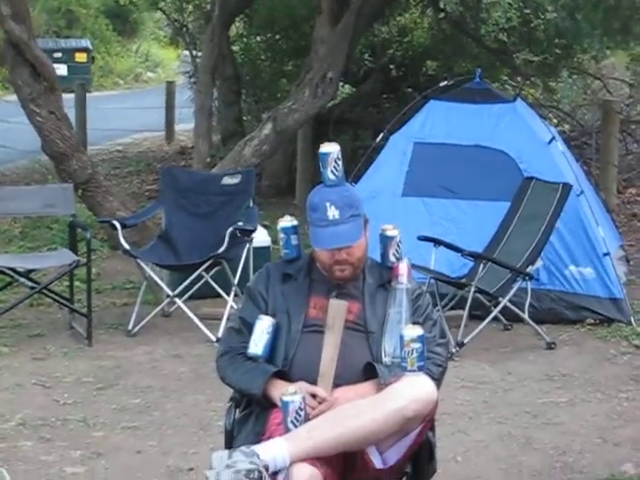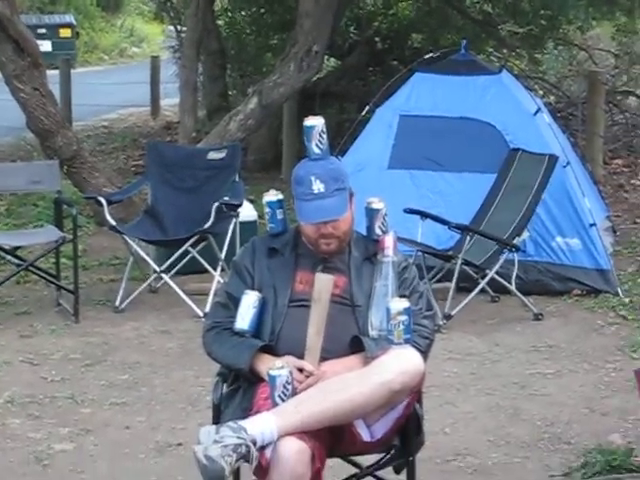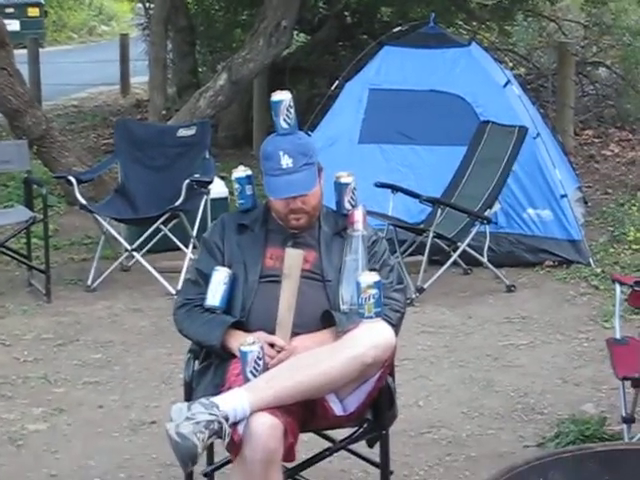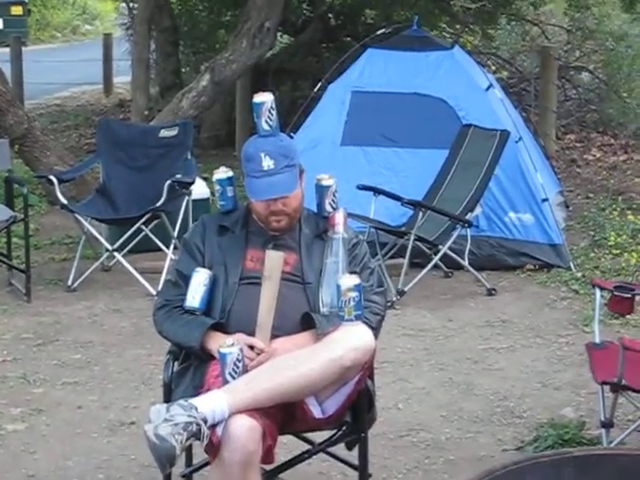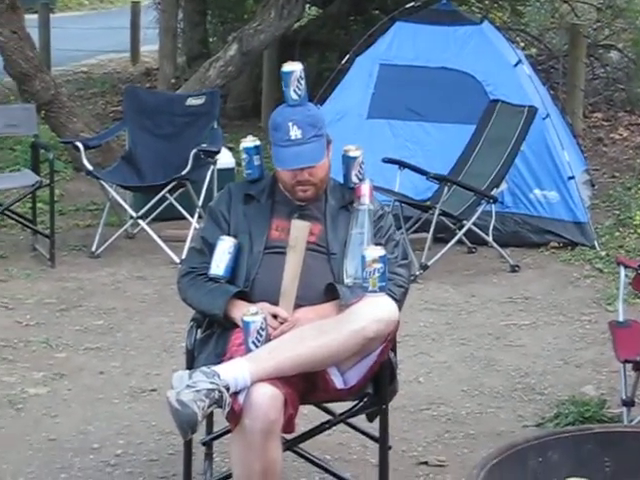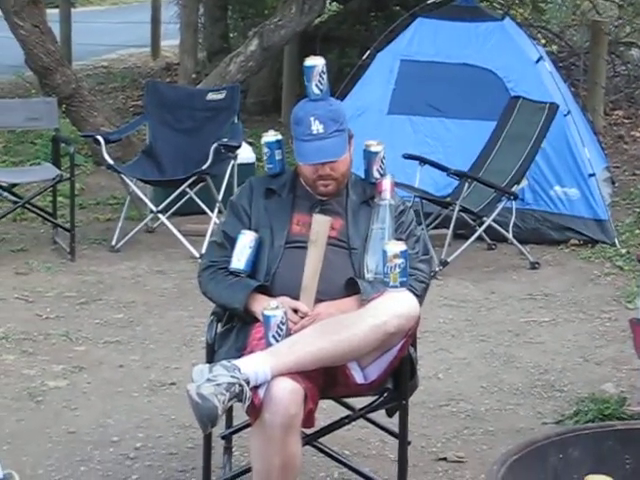
dt=0.4s
person 1, frame 1
right shoulder: (275, 280)
left elbow: (433, 359)
right elbow: (231, 355)
left wrist: (362, 393)
right wrist: (279, 389)
left hip: (375, 427)
left knee: (421, 390)
person 1, frame 2
right shoulder: (261, 255)
left elbow: (419, 333)
right elbow: (218, 331)
left wrist: (347, 369)
right wrist: (267, 364)
left hip: (364, 401)
right hip: (286, 395)
left knee: (407, 363)
left ankle: (249, 432)
person 1, frame 3
right shoulder: (231, 231)
left elbow: (390, 307)
right elbow: (188, 308)
left wrist: (320, 341)
right wrist: (238, 340)
left hip: (337, 376)
right hip: (257, 370)
left knee: (378, 338)
right knee: (261, 432)
left ankle: (220, 410)
person 1, frame 4
right shoulder: (211, 233)
left elbow: (370, 310)
right elbow: (168, 309)
left wrist: (300, 344)
right wrist: (217, 341)
left hip: (315, 379)
right hip: (236, 375)
left knee: (357, 340)
right knee: (239, 435)
left ankle: (199, 412)
person 1, frame 5
right shoulder: (237, 201)
left elbow: (395, 282)
right elbow: (192, 277)
left wrist: (324, 313)
right wrist: (239, 309)
left hip: (337, 352)
right hip: (259, 343)
left knee: (382, 312)
right knee: (261, 404)
left ankle: (220, 380)
person 1, frame 6
right shoulder: (258, 196)
left elbow: (415, 277)
right elbow: (212, 271)
left wrist: (345, 309)
right wrist: (259, 303)
left hip: (358, 346)
right hip: (277, 337)
left knee: (402, 307)
right knee: (280, 398)
left ankle: (241, 373)
